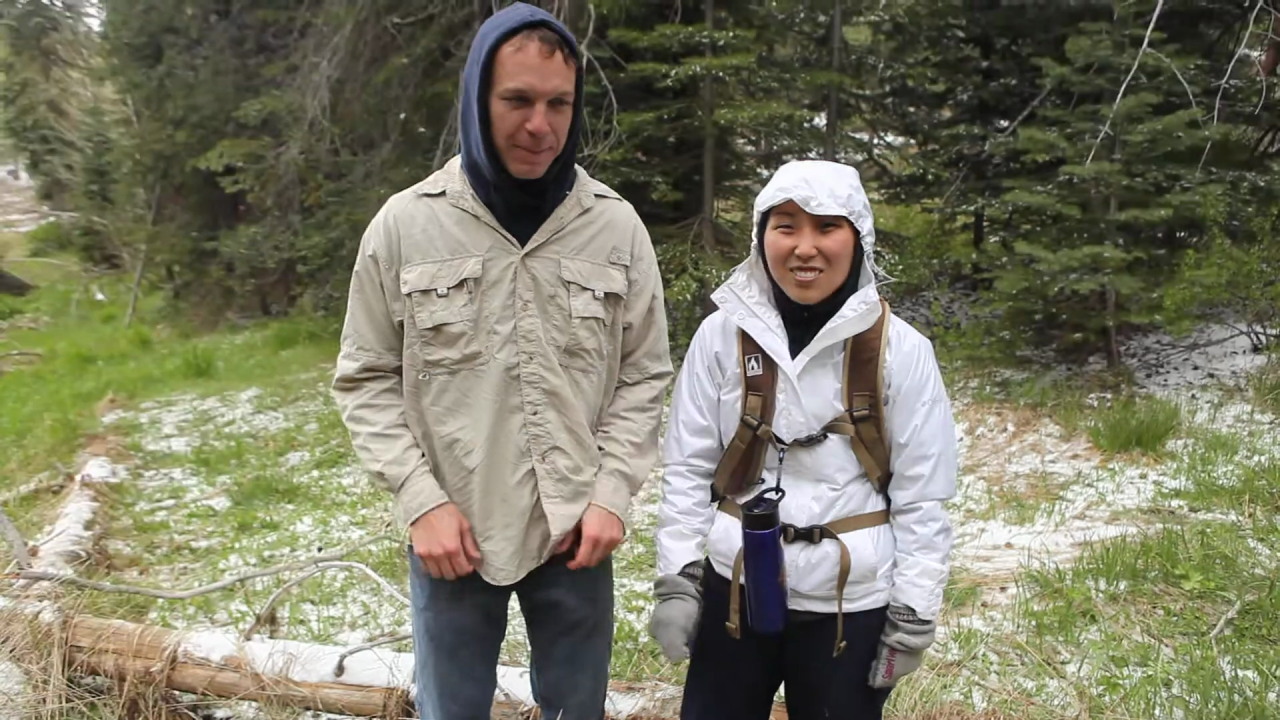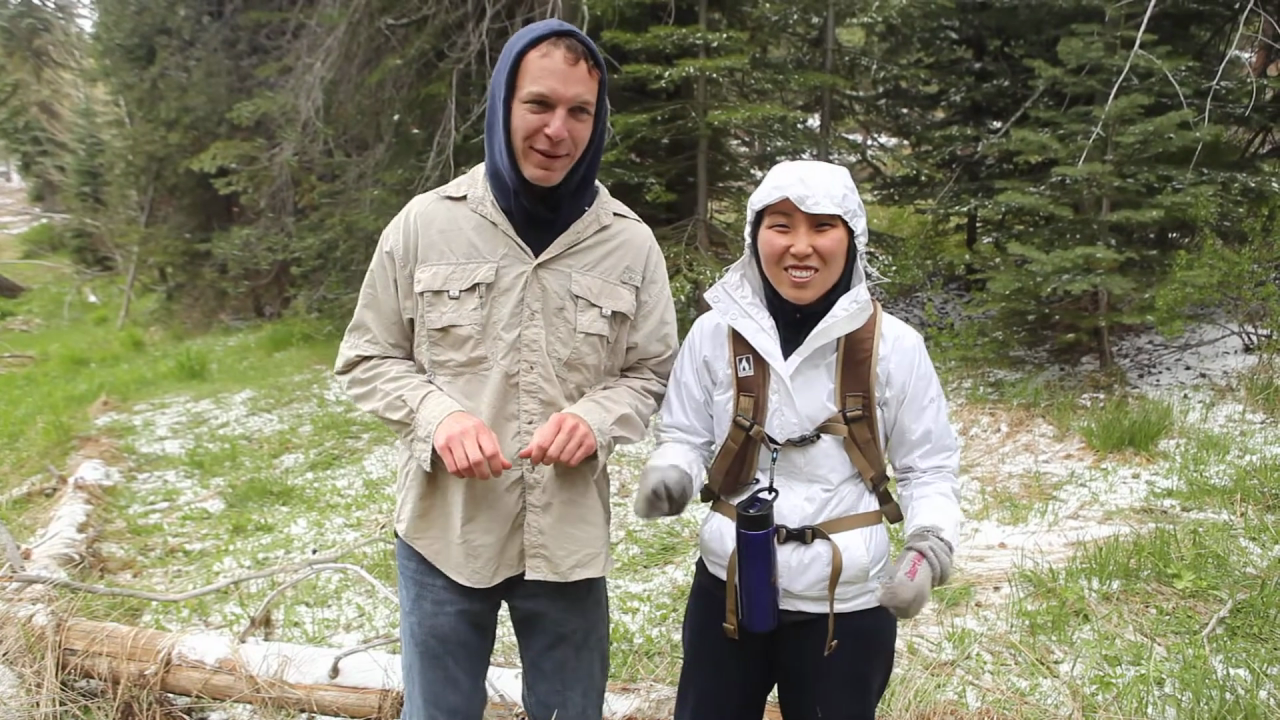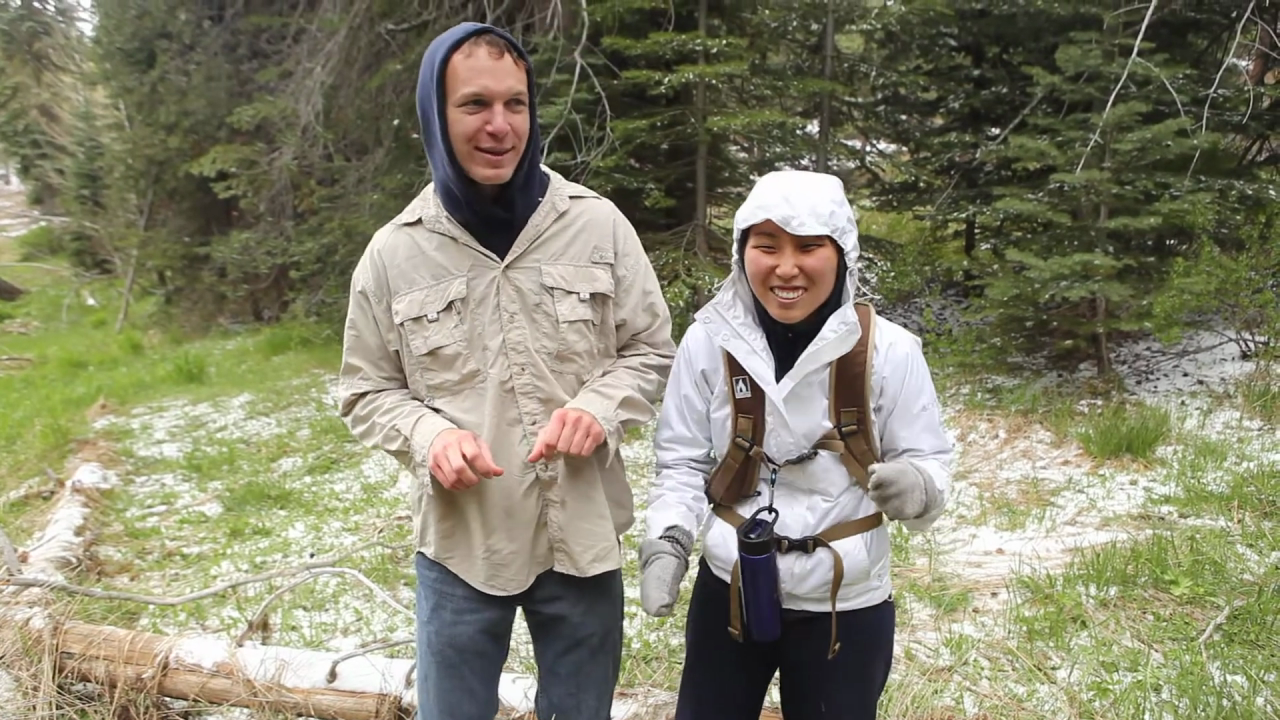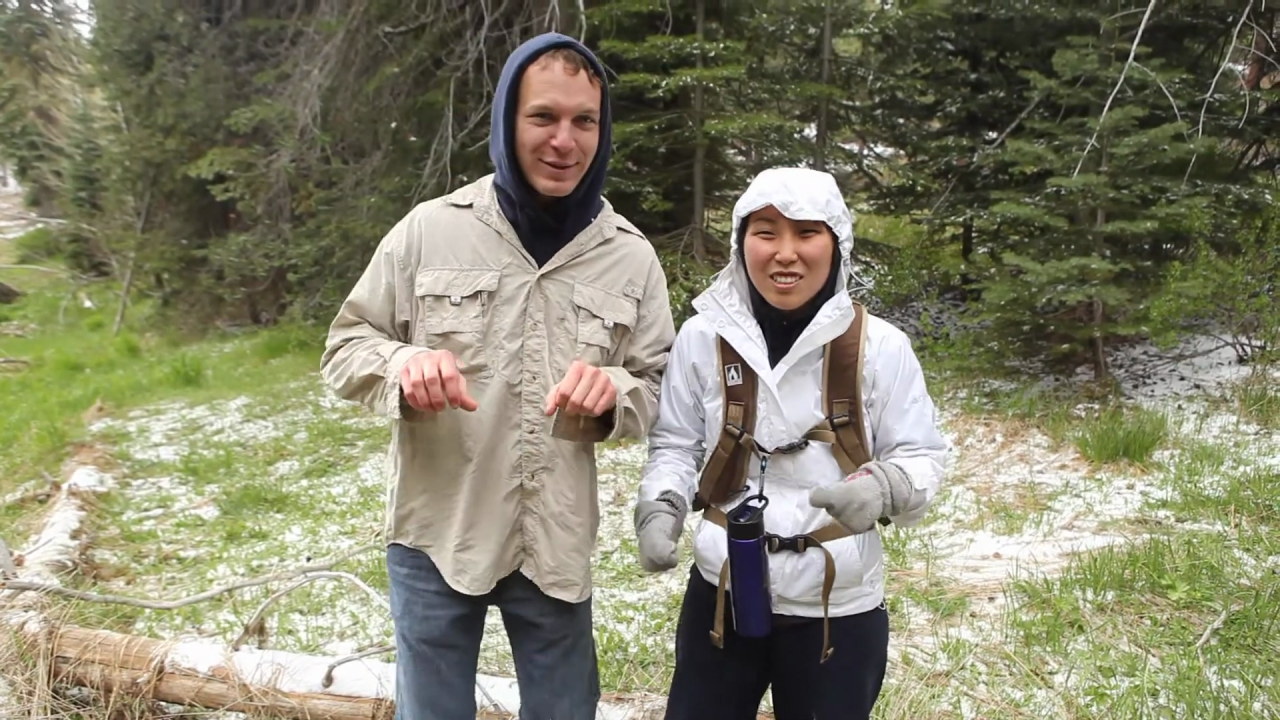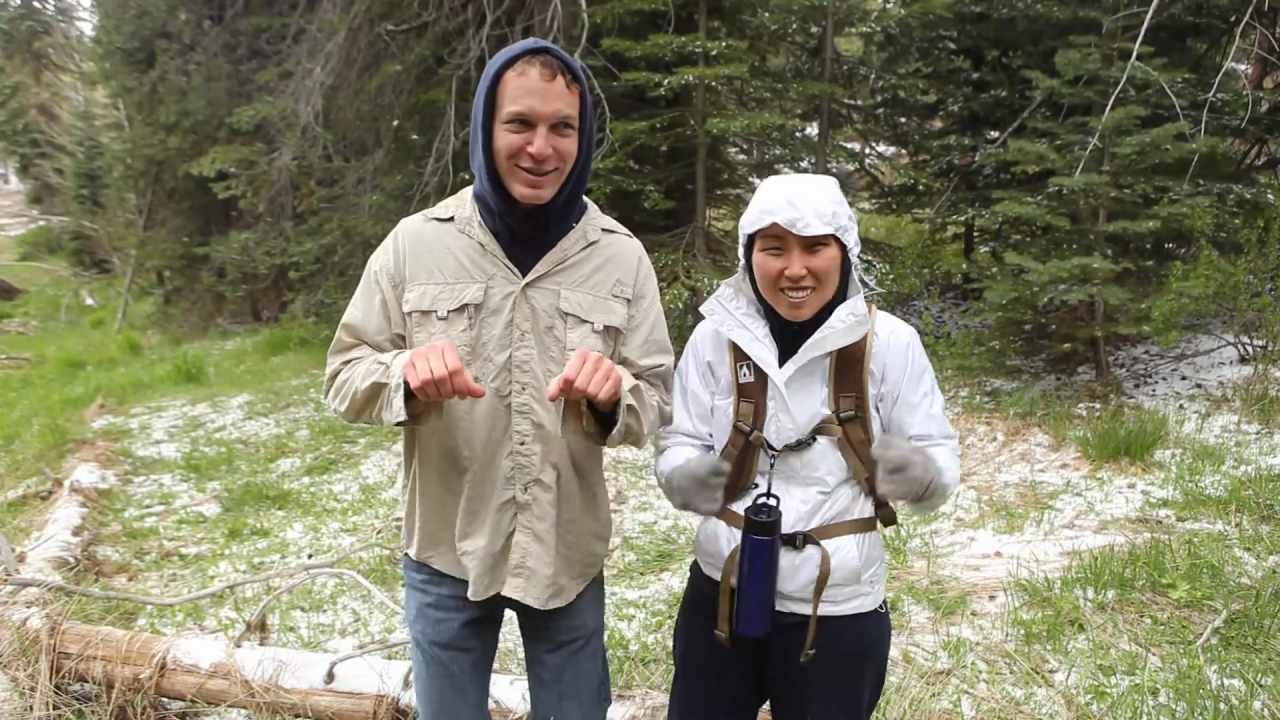
dt=1s
person 1, frame 1
left shoulder: (616, 225)
right shoulder: (405, 224)
left elbow: (644, 376)
right elbow: (366, 380)
left wrist: (612, 492)
right wrist: (421, 501)
left hip: (575, 530)
right hip: (455, 533)
person 1, frame 2
left shoulder: (630, 243)
right shoulder: (423, 224)
left elbow: (653, 376)
right elbow: (366, 358)
left wrist: (594, 419)
right wrist: (438, 414)
left hip: (567, 534)
right hip: (442, 532)
person 1, frame 3
left shoulder: (597, 224)
right shoulder: (393, 253)
left elbow: (651, 351)
right elbow: (366, 393)
left wrist: (600, 408)
right wrist: (428, 437)
left hip: (583, 536)
right hip: (460, 543)
person 1, frame 4
left shoulder: (631, 256)
right shoulder: (428, 230)
left elbow: (656, 387)
right elbow: (345, 348)
left wrist: (612, 393)
right wrist: (403, 363)
left hip: (556, 542)
right hip: (435, 535)
person 1, frame 5
left shoulder: (621, 257)
right shoulder: (414, 244)
left elbow: (654, 403)
right elbow: (344, 378)
left wrist: (614, 393)
right wrist: (405, 374)
left hip: (568, 551)
right hip: (446, 548)
person 2, frame 1
left shoulder: (900, 350)
right shoulder: (723, 333)
left elbow: (922, 494)
right elbow: (687, 467)
left wrist: (913, 615)
right wrist: (678, 580)
left hip: (850, 602)
right hip: (735, 586)
person 2, frame 2
left shoulder: (892, 346)
right shoulder: (716, 332)
left elbow: (928, 467)
right elbow: (686, 439)
left wrist: (930, 545)
right wrist: (669, 475)
left hip: (845, 602)
right hip: (729, 587)
person 2, frame 3
left shoulder: (889, 351)
right shoulder: (710, 341)
left elbow: (928, 461)
right elbow: (682, 460)
left wrist: (912, 487)
right wrist: (667, 543)
left hip: (846, 602)
right hip: (731, 587)
person 2, frame 4
left shoulder: (879, 346)
right shoulder: (704, 336)
left elbow: (921, 456)
right elbow: (675, 444)
left wrist: (882, 487)
right wrist: (660, 508)
left hip: (838, 607)
right hip: (723, 594)
person 2, frame 5
left shoulder: (887, 342)
right shoulder: (716, 336)
left elbow: (935, 453)
right elbow: (682, 446)
left wrist: (921, 475)
right wrist: (685, 478)
left hip: (840, 604)
right hip: (724, 589)
